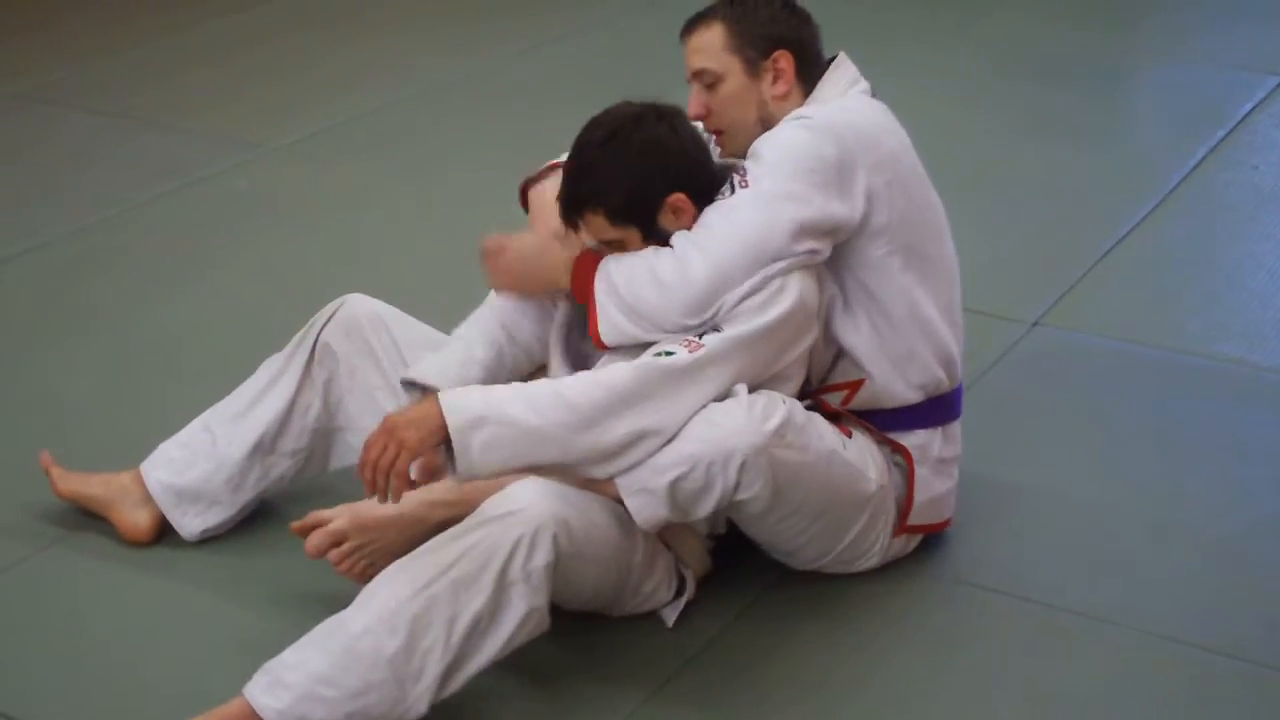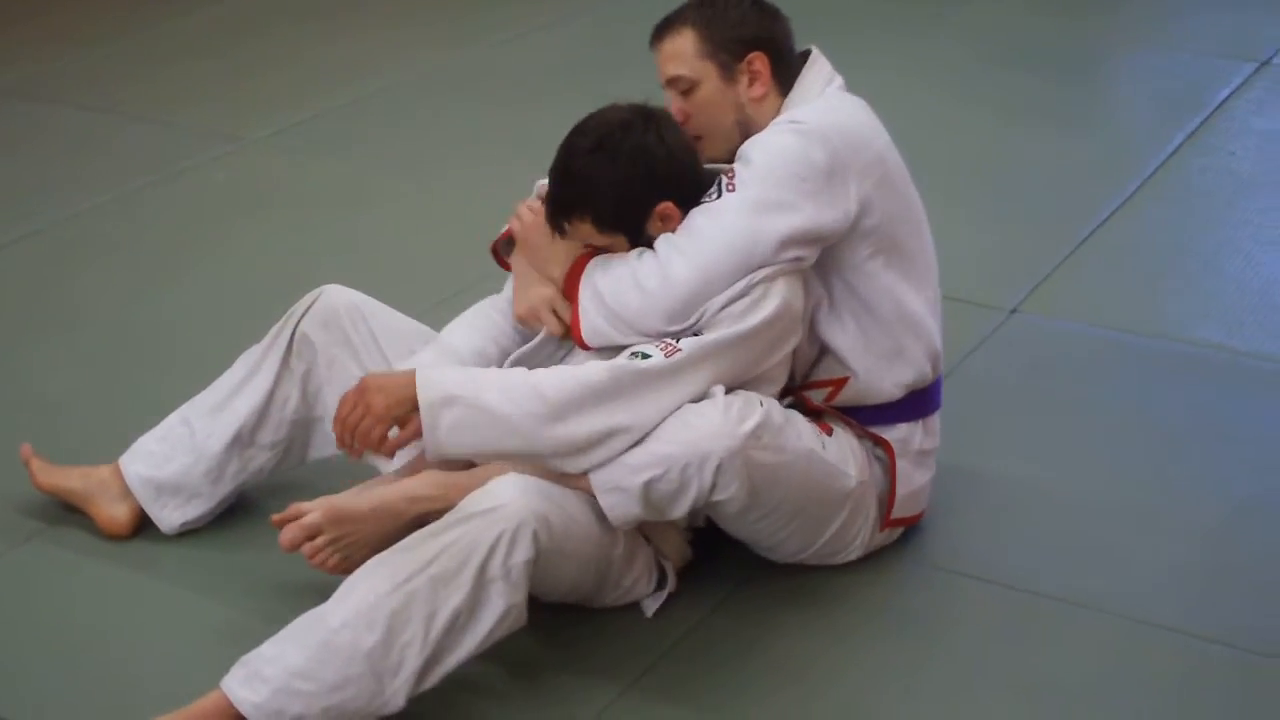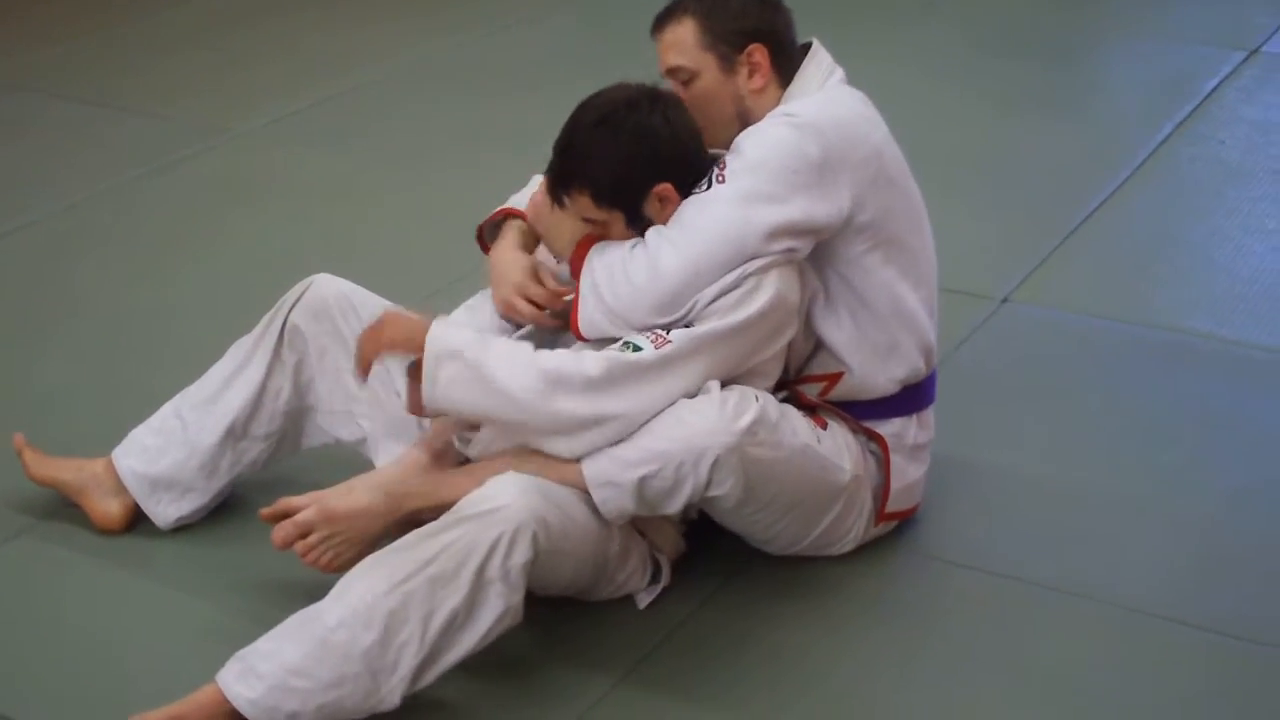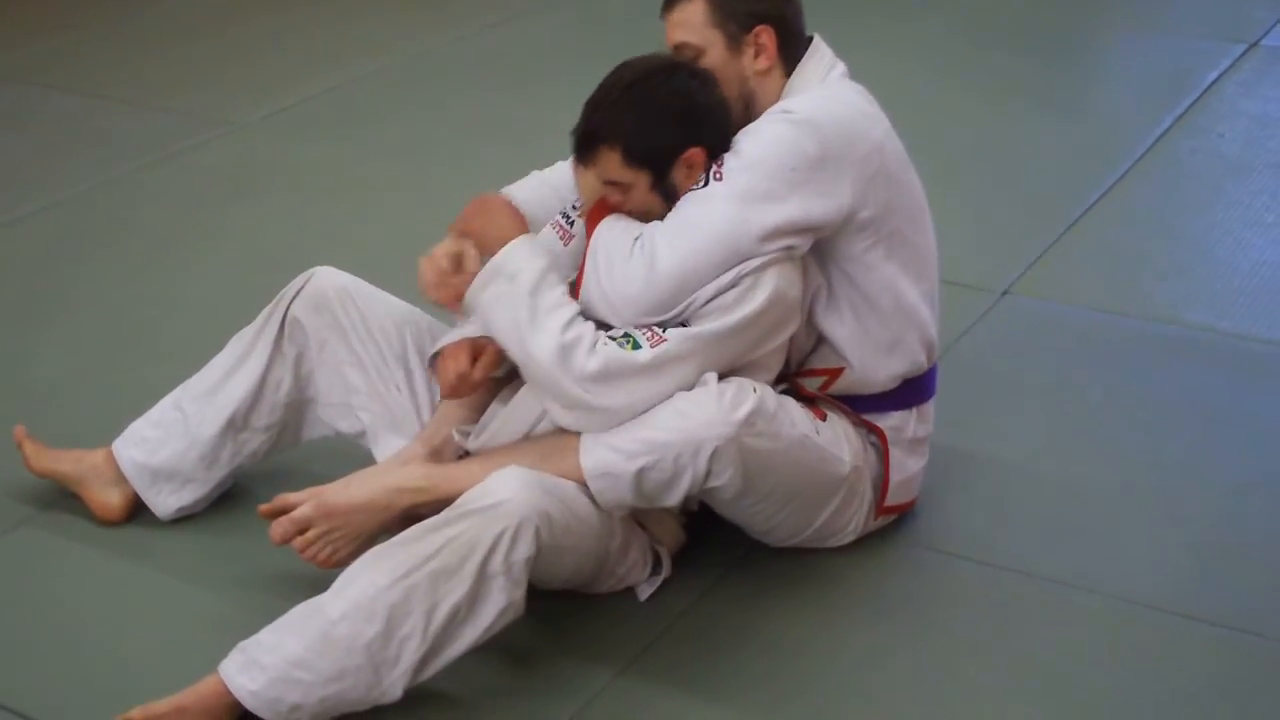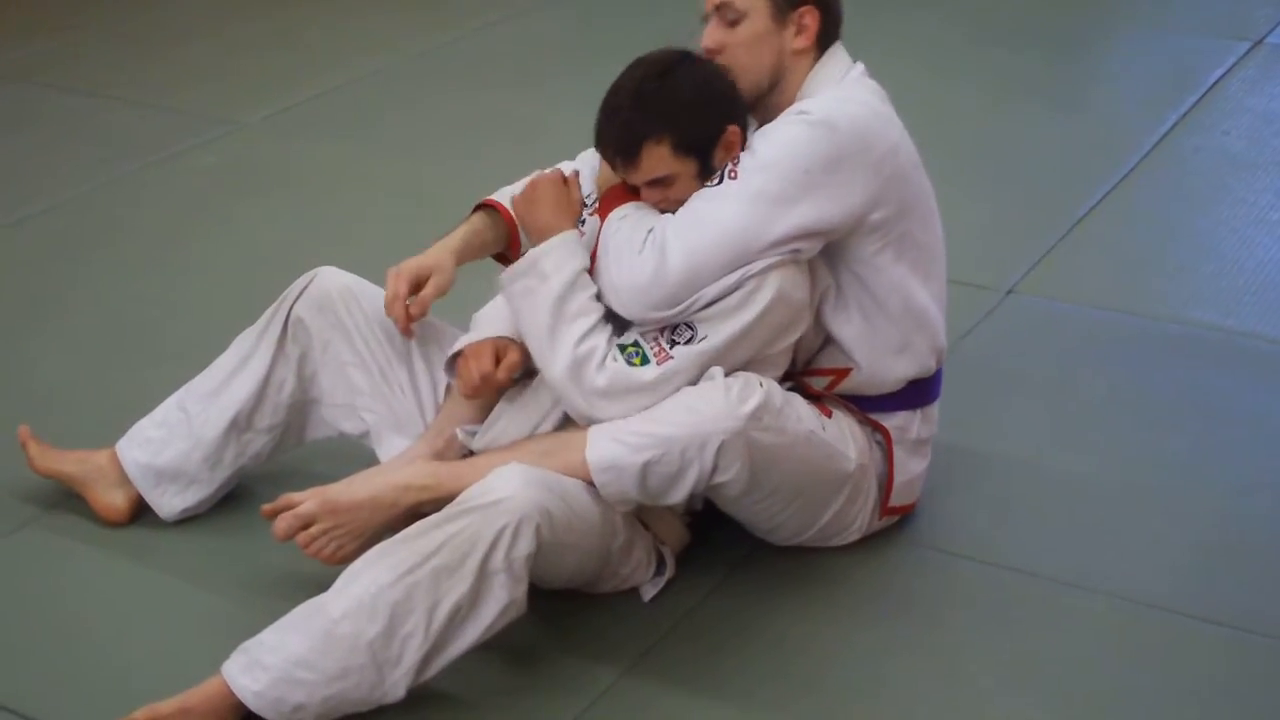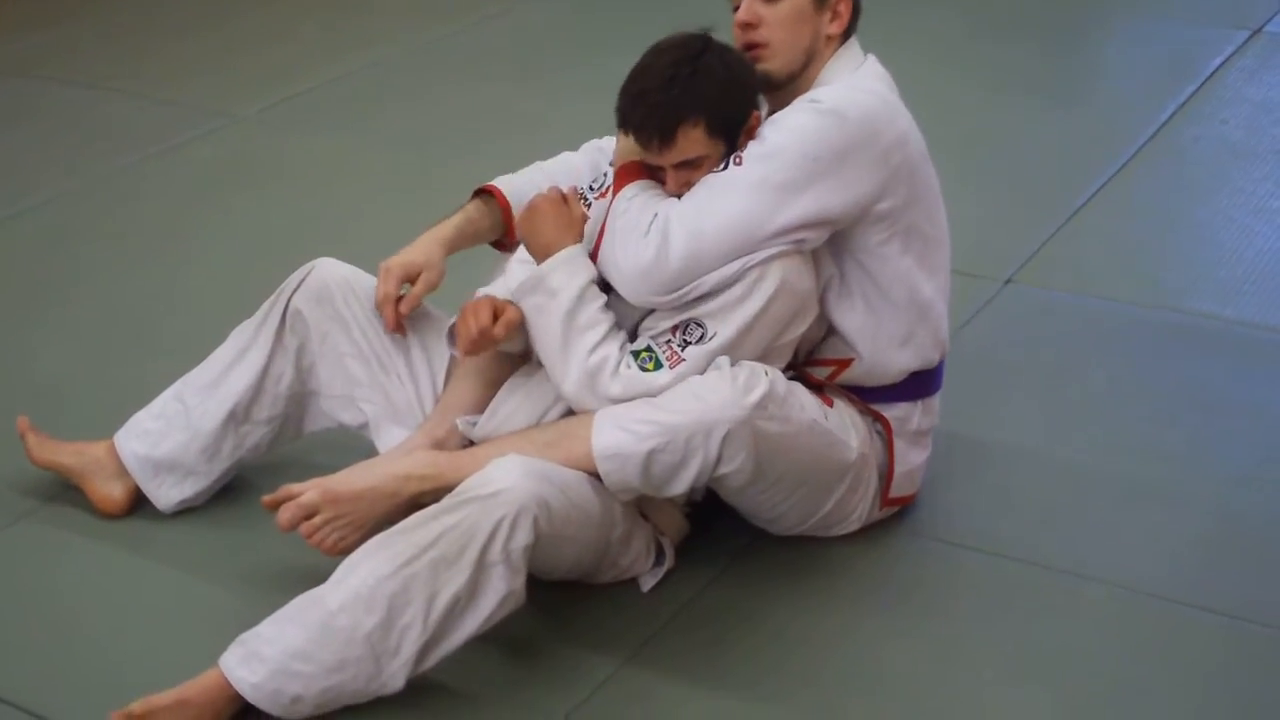
dt=0.3s
person 1, frame 1
left shoulder: (775, 293)
right shoulder: (650, 231)
left elbow: (624, 410)
right elbow: (527, 305)
left wrist: (450, 419)
right wrist: (435, 396)
left hip: (643, 533)
right hip: (561, 462)
left knee: (530, 514)
right knee: (355, 327)
right ankle: (155, 493)
person 1, frame 2
left shoulder: (761, 297)
right shoulder: (630, 225)
left elbow: (597, 409)
right elbow: (517, 317)
left wrist: (422, 390)
right wrist: (423, 388)
left hip: (620, 520)
left knee: (512, 507)
right knee: (332, 317)
right ankle: (137, 486)
person 1, frame 3
left shoulder: (756, 287)
right shoulder: (634, 212)
left wrist: (435, 349)
left hip: (612, 512)
right hip: (515, 435)
left knee: (510, 511)
right knee: (324, 307)
right ankle: (128, 481)
person 1, frame 4
left shoulder: (761, 278)
right shoulder: (632, 189)
left elbow: (595, 386)
right elbow: (552, 286)
left wrist: (514, 252)
left hip: (610, 502)
right hip: (506, 416)
left knee: (512, 504)
right knee: (324, 299)
right ankle: (127, 473)
person 1, frame 5
left shoulder: (767, 280)
right shoulder: (632, 181)
left elbow: (604, 395)
right elbow: (534, 304)
left wrist: (554, 245)
right wrist: (491, 346)
left hip: (615, 502)
right hip: (510, 417)
left knee: (512, 504)
right knee: (327, 300)
right ankle: (132, 472)
person 1, frame 6
left shoulder: (774, 275)
left elbow: (619, 398)
right elbow: (542, 251)
left wrist: (560, 261)
right wrist: (501, 310)
left hip: (614, 493)
right hip: (508, 408)
left knee: (509, 495)
right knee: (326, 292)
right ankle: (130, 466)
person 2, frame 1
left shoulder: (820, 143)
right shoulder: (795, 143)
left elbow: (687, 290)
left wrist: (562, 270)
left hip: (877, 476)
left knee: (749, 429)
person 2, frame 2
left shoulder: (811, 144)
right shoulder: (748, 130)
left elbow: (664, 300)
left wrist: (558, 259)
right wrist: (531, 263)
left hip: (862, 464)
right hip: (784, 407)
left knee: (725, 431)
person 2, frame 3
left shoulder: (808, 137)
right shoulder: (782, 116)
left elbow: (650, 293)
right wrist: (510, 245)
left hip: (856, 458)
right hip: (778, 398)
left knee: (724, 426)
person 2, frame 4
left shoulder: (812, 130)
right shoulder: (756, 113)
left elbow: (645, 289)
right wrist: (478, 237)
left hip: (853, 451)
right hip: (781, 387)
left knee: (725, 416)
person 2, frame 5
left shoulder: (832, 130)
right shoulder: (770, 108)
left elbow: (653, 283)
right wrist: (457, 247)
left hip: (861, 450)
right hip: (787, 386)
left knee: (730, 411)
person 2, frame 6
left shoulder: (843, 120)
right shoulder: (779, 99)
left elbow: (655, 265)
right elbow: (602, 165)
left wrist: (633, 174)
right wrist: (447, 237)
left hip: (858, 442)
right hip: (785, 381)
left knee: (735, 398)
left ankle: (418, 475)
